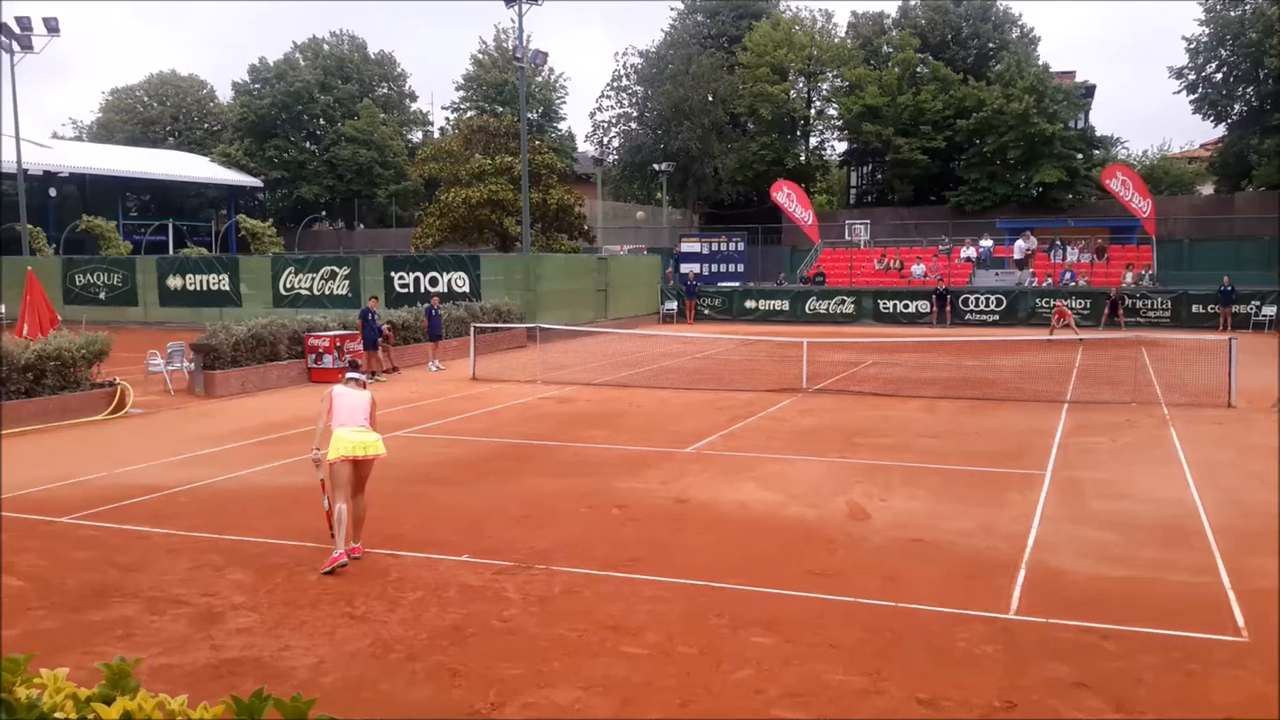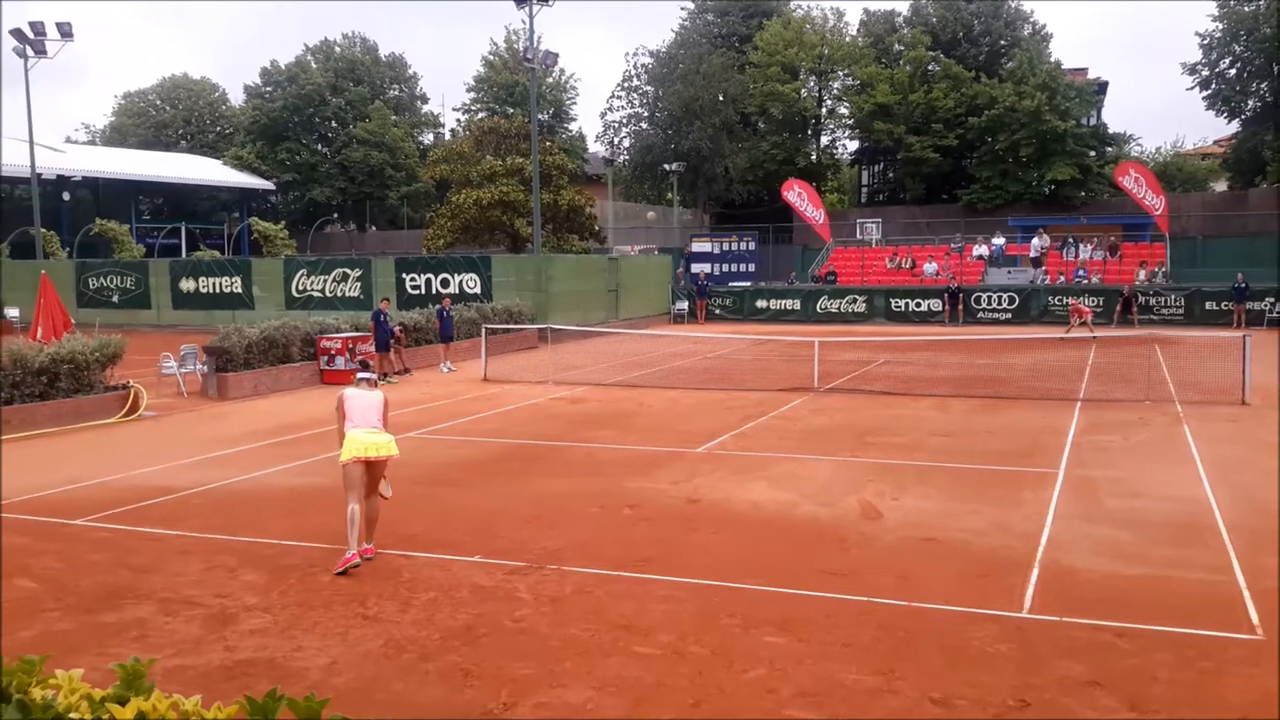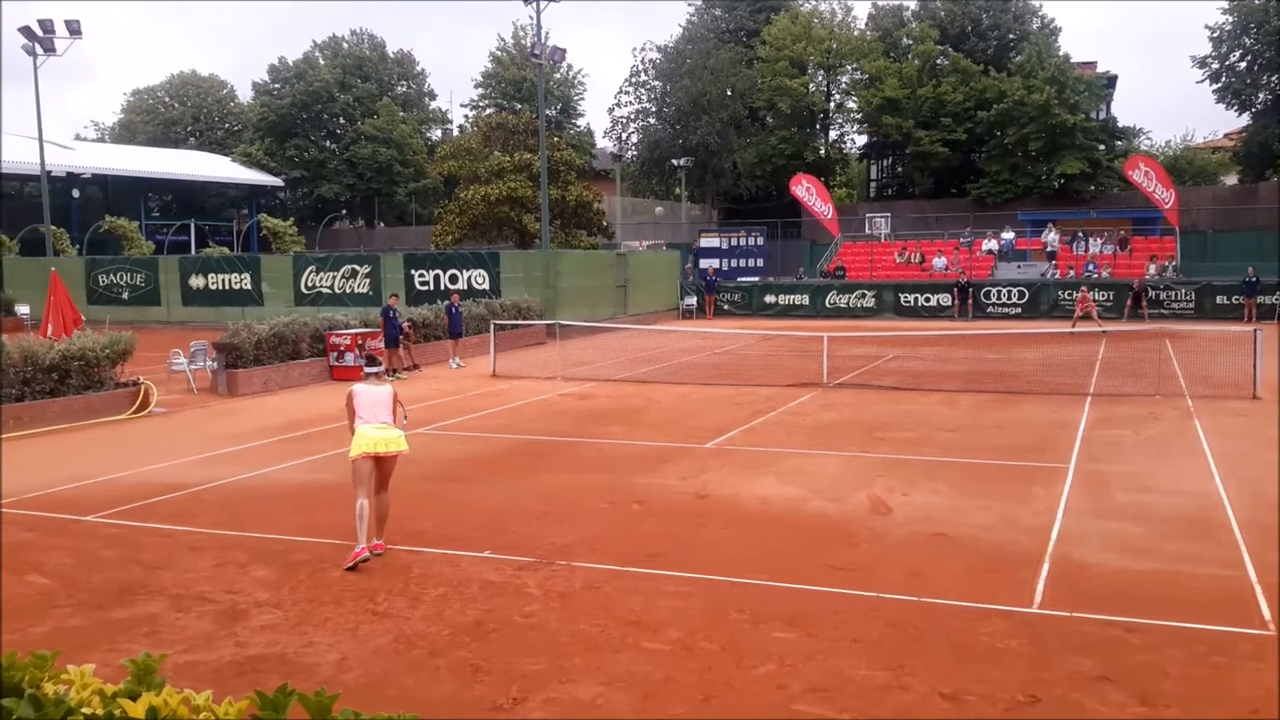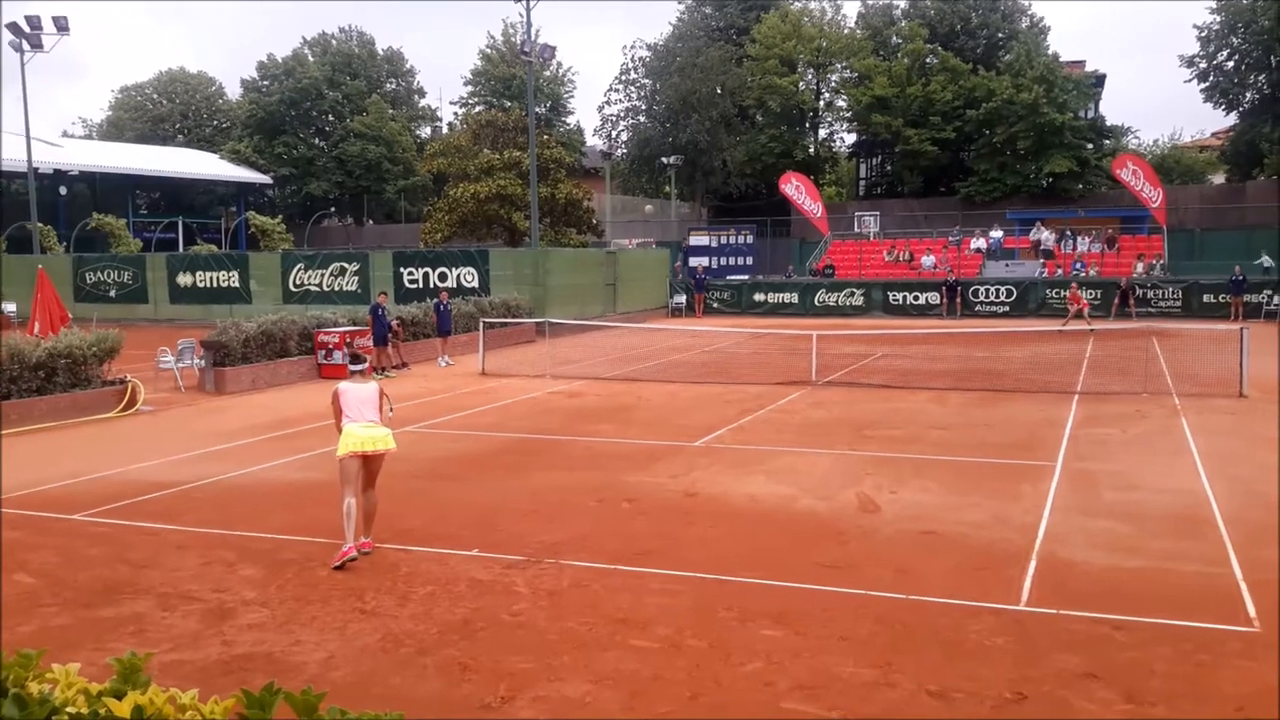
dt=0.4s
person 1, frame 1
left shoulder: (332, 391)
right shoulder: (369, 396)
left elbow: (322, 419)
left wrist: (316, 448)
left hip: (343, 440)
right hip: (368, 440)
left knee: (339, 498)
right knee: (358, 494)
left ankle: (339, 551)
right ankle: (356, 545)
person 1, frame 2
left shoulder: (344, 394)
right shoulder: (381, 396)
left elbow: (341, 429)
left wrist: (345, 453)
right wrist: (381, 469)
left hip: (356, 441)
right hip: (381, 441)
left knee: (353, 499)
right knee: (371, 495)
left ankle: (352, 552)
right ankle: (368, 546)
person 1, frame 3
left shoulder: (353, 391)
right shoulder: (390, 390)
left elbow: (352, 425)
left hip: (365, 437)
right hip: (390, 436)
left knee: (362, 495)
right knee: (381, 491)
left ankle: (361, 546)
right ankle: (378, 542)
person 1, frame 4
left shoulder: (339, 389)
right shoulder: (376, 387)
left elbow: (338, 424)
left hip: (352, 435)
right hip: (377, 434)
left knee: (349, 493)
right knee: (369, 489)
left ankle: (349, 545)
right ankle: (366, 540)
